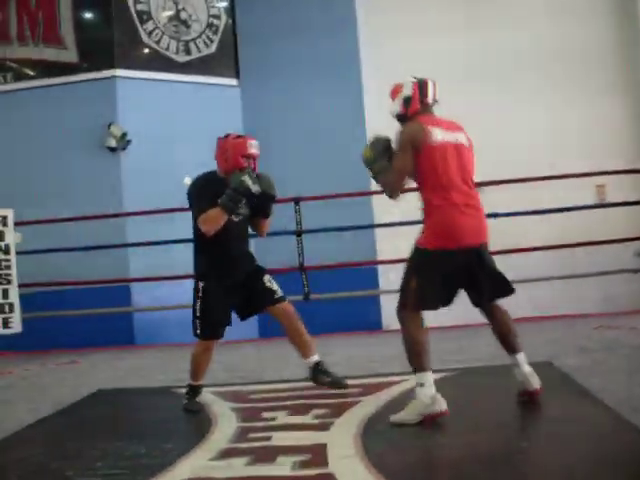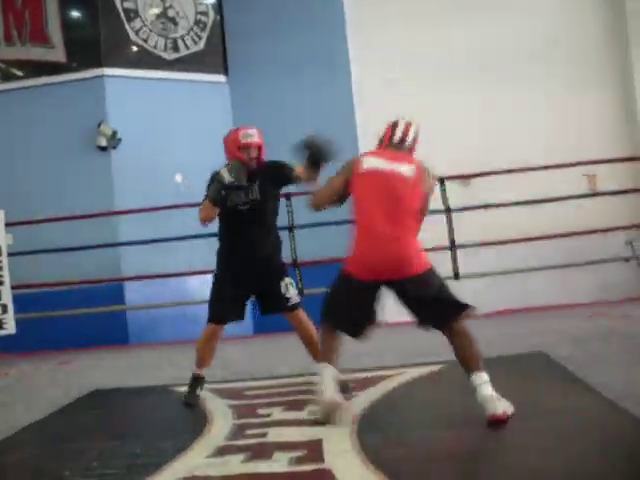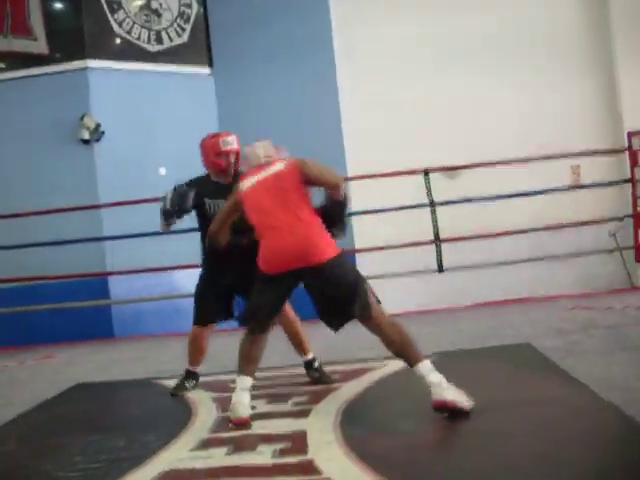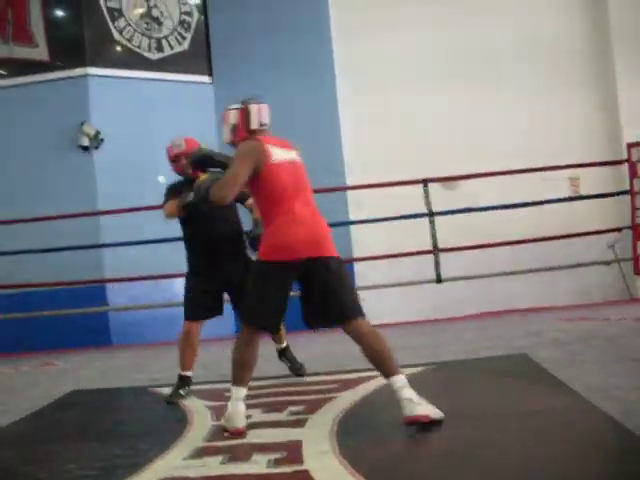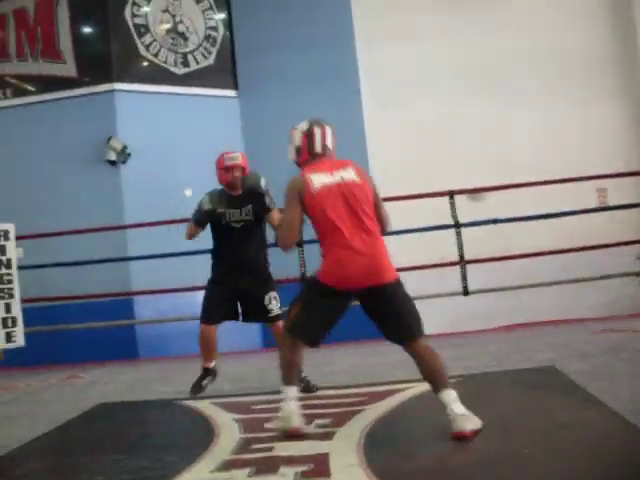
dt=0.3s
person 1, frame 1
left shoulder: (412, 132)
right shoulder: (459, 131)
left elbow: (393, 189)
left wrist: (376, 165)
left hip: (440, 233)
right hip: (474, 229)
left knee: (409, 311)
right knee: (490, 303)
left ankle: (427, 395)
right ankle: (525, 373)
person 1, frame 2
left shoulder: (358, 163)
right shoulder: (421, 171)
left elbow: (318, 202)
left wrist: (348, 188)
left hip: (367, 260)
right hip: (407, 258)
left knee: (332, 322)
right knee: (454, 324)
left ankle: (327, 389)
right ankle: (489, 397)
person 1, frame 3
left shoulder: (240, 185)
right shoulder: (293, 166)
left elbow: (216, 234)
right elbow: (336, 183)
right wrist: (335, 208)
left hip: (274, 259)
right hip: (315, 249)
left knee: (256, 328)
right knee: (375, 317)
left ankle: (241, 402)
right ankle: (438, 386)
person 1, frame 4
left shoulder: (251, 149)
right shoulder: (289, 149)
left elbow: (223, 197)
left wrist: (205, 185)
left hip: (279, 248)
right hip: (319, 242)
left knee: (250, 330)
right knee: (356, 323)
left ankle: (236, 410)
right ankle: (410, 400)
person 1, frame 5
left shoulder: (298, 183)
right shoulder: (357, 171)
left elbow: (287, 242)
right elbow: (383, 226)
left wrist: (281, 221)
left hip: (337, 273)
right hip: (378, 270)
left knee: (292, 334)
right knee: (415, 342)
left ankle: (290, 411)
right ankle: (458, 414)
person 2, frame 1
left shoulder: (248, 183)
right shoulder: (203, 186)
left elbow: (261, 230)
right elbow: (208, 227)
left wrist: (264, 203)
right wrist: (233, 196)
left hip: (246, 267)
right hip: (212, 276)
left knee: (285, 311)
right knee: (207, 339)
left ankle: (318, 369)
right ankle: (193, 390)
person 2, frame 2
left shoulder: (270, 171)
right shoulder: (218, 178)
left elbow: (306, 174)
right elbow: (204, 217)
left wrist: (314, 159)
right wrist: (220, 189)
left hip: (268, 261)
right hip: (231, 265)
left knee: (296, 315)
right knee: (214, 327)
right ankle: (196, 381)
person 2, frame 3
right shoulder: (196, 186)
right elbow: (167, 224)
right wrist: (170, 211)
left hip: (251, 261)
right hip: (217, 266)
left knee: (282, 309)
right knee: (201, 328)
left ankle: (312, 364)
right ankle: (191, 373)
person 2, frame 4
right shoulder: (177, 189)
left elbow: (253, 204)
right elbow: (169, 212)
left wrist: (259, 224)
right wrist: (194, 196)
left hip: (237, 259)
right hip: (202, 266)
right knee: (191, 325)
left ankle: (284, 351)
right ankle: (184, 380)
person 2, frame 5
left shoulder: (256, 194)
right shoulder: (212, 199)
left elbow: (278, 223)
right elbow: (190, 234)
left wrist: (264, 196)
right wrist: (204, 214)
left hip: (257, 273)
right hip: (224, 275)
left knee: (277, 324)
right knee: (207, 328)
left ankle: (297, 374)
right ankle: (208, 371)
